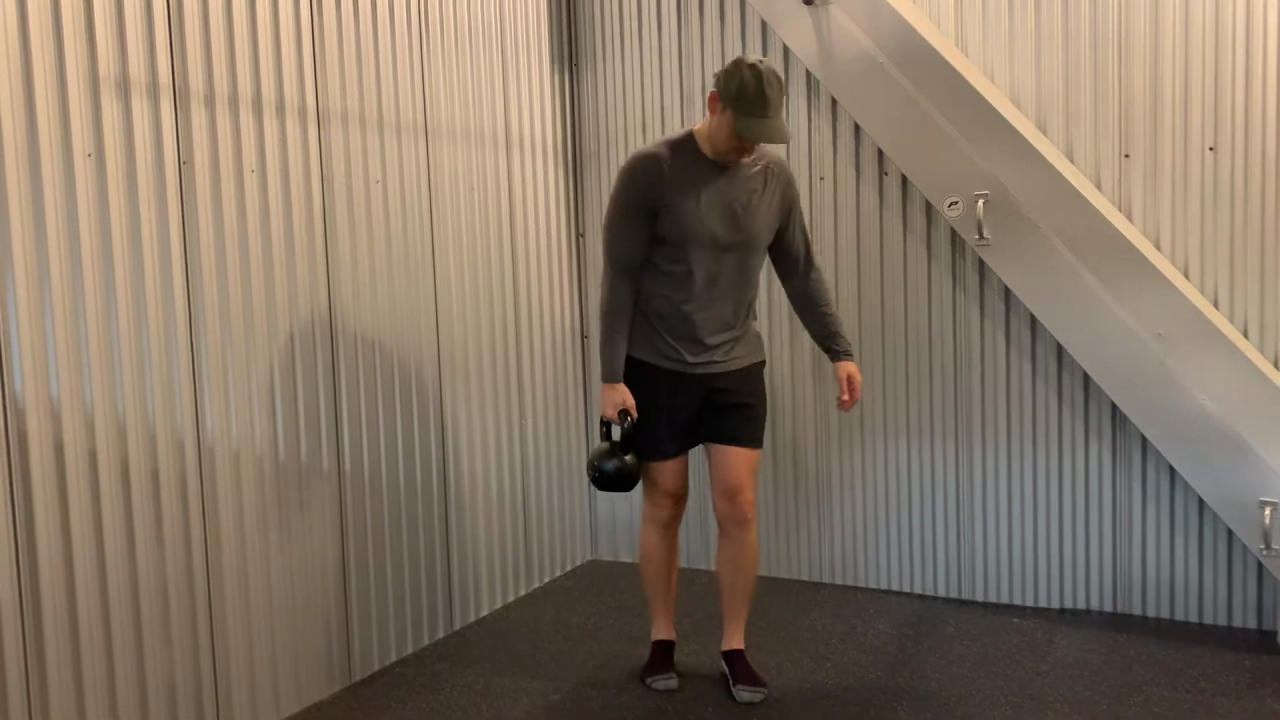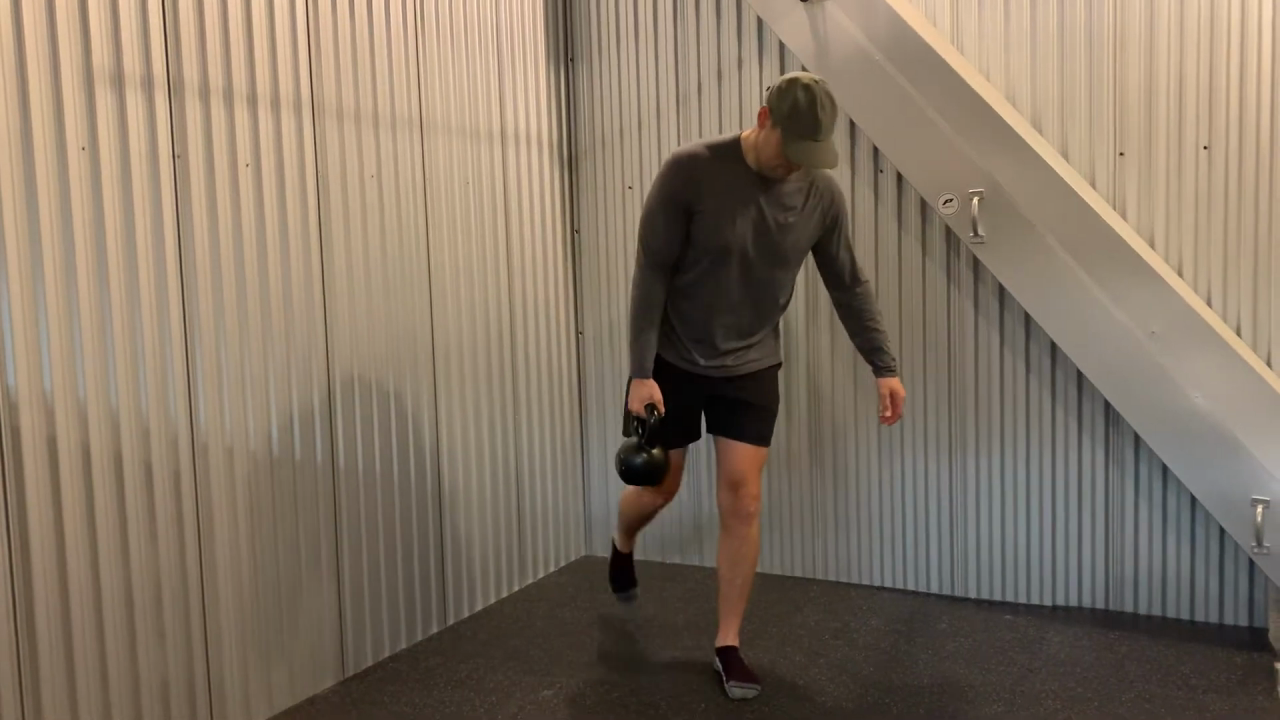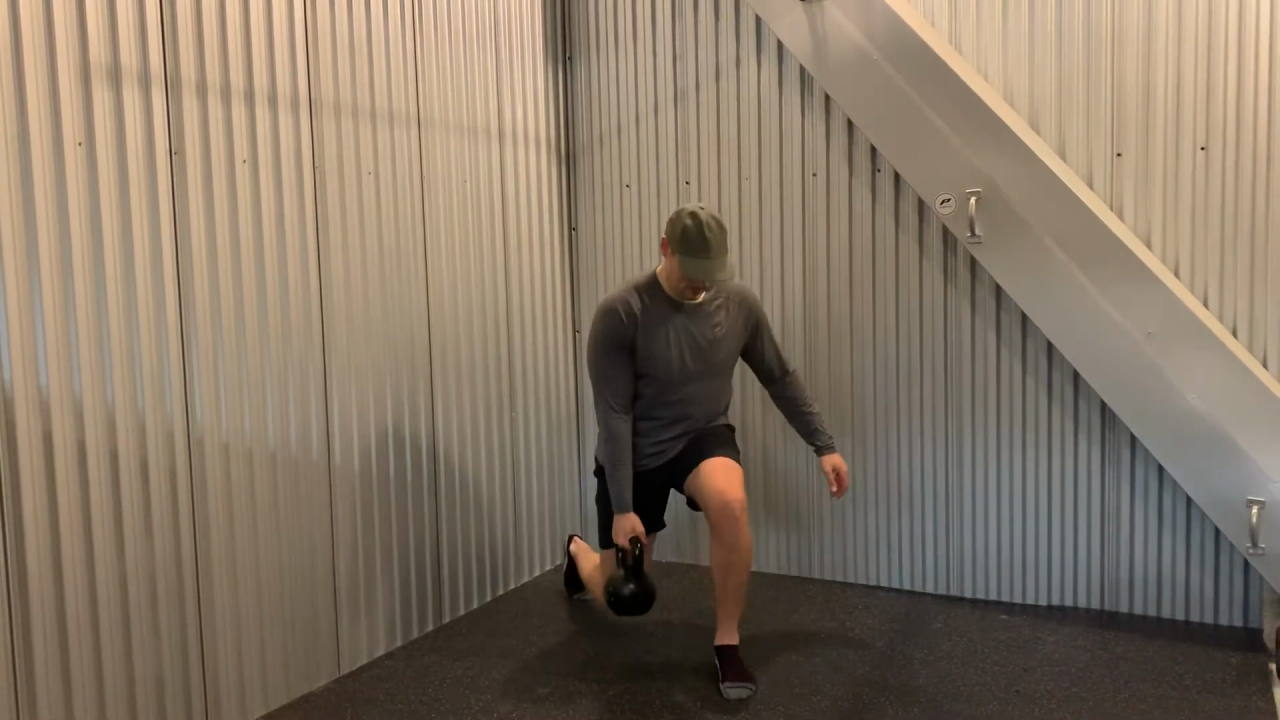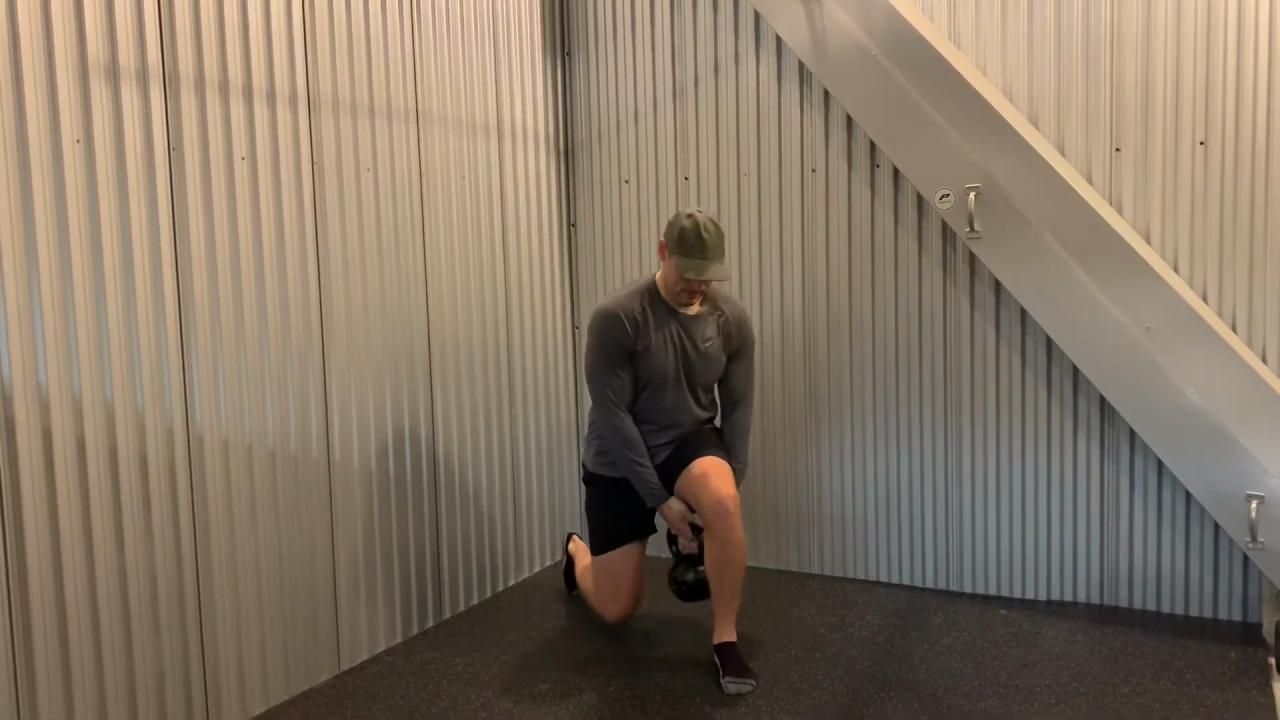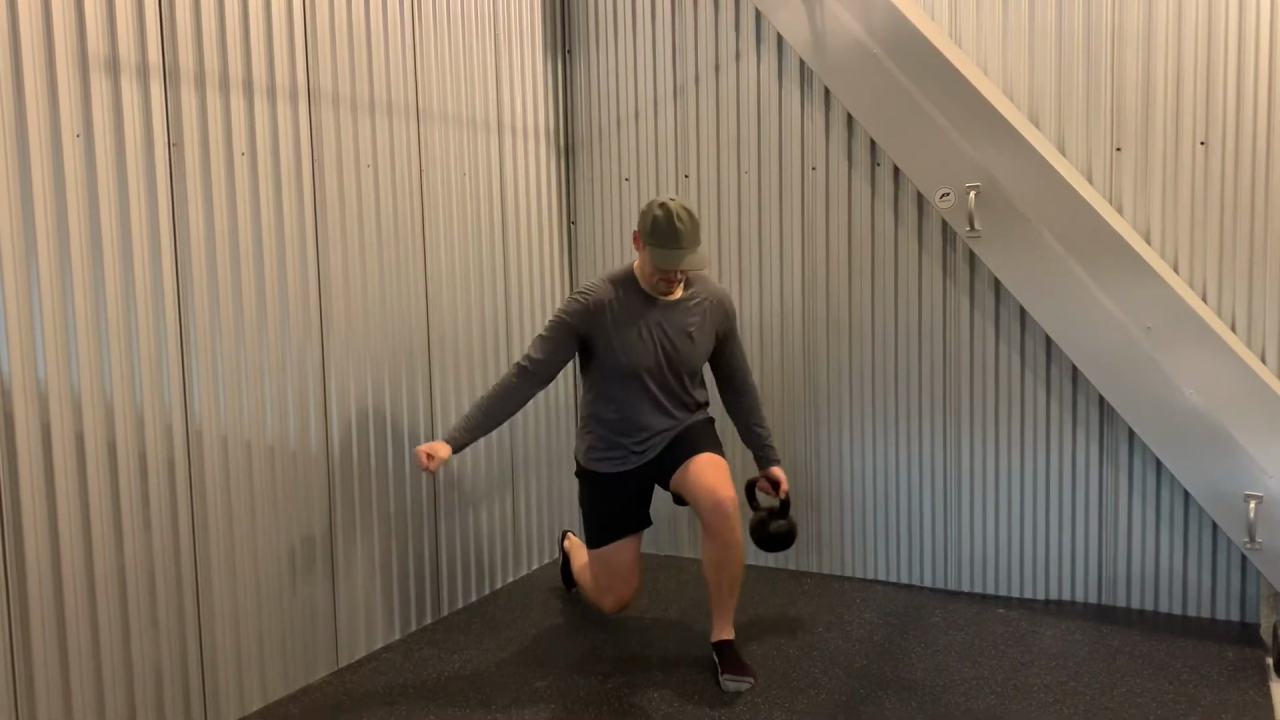
dt=1s
person 1, frame 1
left shoulder: (775, 179)
right shoulder: (651, 170)
left elbow: (801, 273)
right elbow: (620, 277)
left wrist: (839, 351)
right wrist: (612, 376)
left hip: (737, 368)
right hip: (656, 369)
left knee: (738, 509)
right knee: (663, 507)
left ankle: (735, 648)
right ankle: (663, 641)
person 1, frame 2
left shoulder: (821, 193)
right shoulder: (690, 170)
left elbow: (849, 285)
right elbow: (651, 273)
left wrist: (883, 366)
right wrist: (641, 372)
left hip: (750, 365)
right hip: (671, 359)
left knee: (742, 501)
right knee: (659, 486)
left ankle: (728, 645)
right ankle: (622, 545)
person 1, frame 3
left shoulder: (738, 304)
right shoulder: (620, 313)
left elbow: (779, 378)
right elbow: (612, 414)
left wrist: (824, 445)
right wrist: (622, 507)
left hip: (702, 437)
right hip: (637, 453)
left knee: (730, 504)
left ankle: (727, 643)
right ankle: (579, 551)
person 1, frame 4
left shoulder: (732, 319)
right shoulder: (617, 317)
left elbow: (737, 410)
right elbow: (613, 415)
left wrist: (725, 485)
right wrist: (661, 500)
left hip: (690, 440)
right hip: (620, 459)
left knee: (723, 505)
right knee: (616, 609)
left ankle: (725, 640)
right ankle: (577, 550)
person 1, frame 5
left shoulder: (714, 303)
right shoulder: (593, 305)
left elbow: (736, 385)
right elbow: (526, 376)
left wrist: (767, 458)
right wrist: (453, 441)
left hip: (683, 431)
right hip: (610, 454)
left knee: (723, 503)
right knee: (614, 599)
left ankle: (724, 639)
right ankle: (573, 547)
